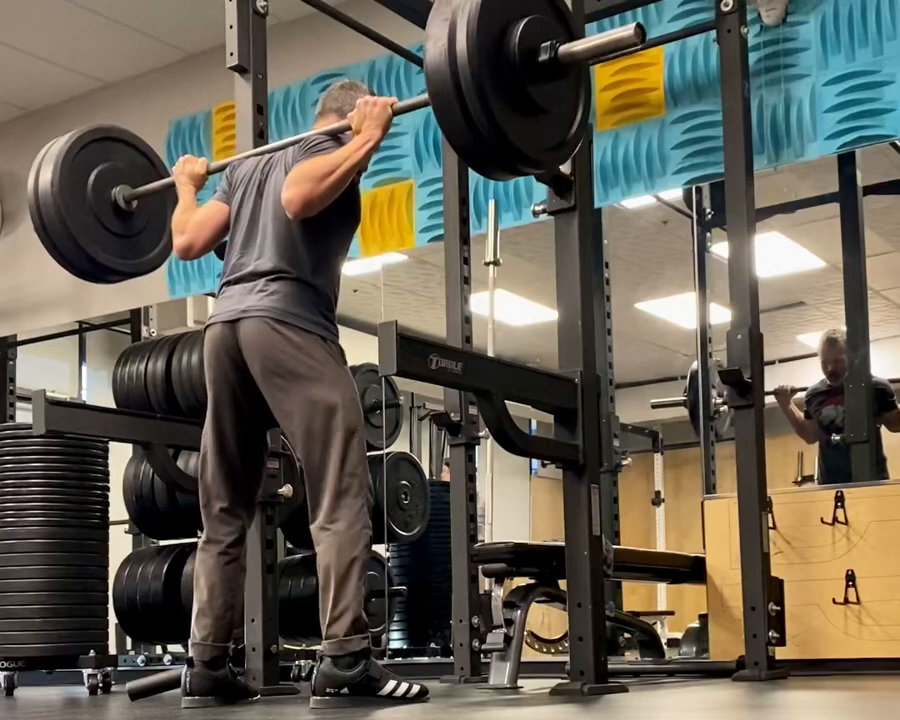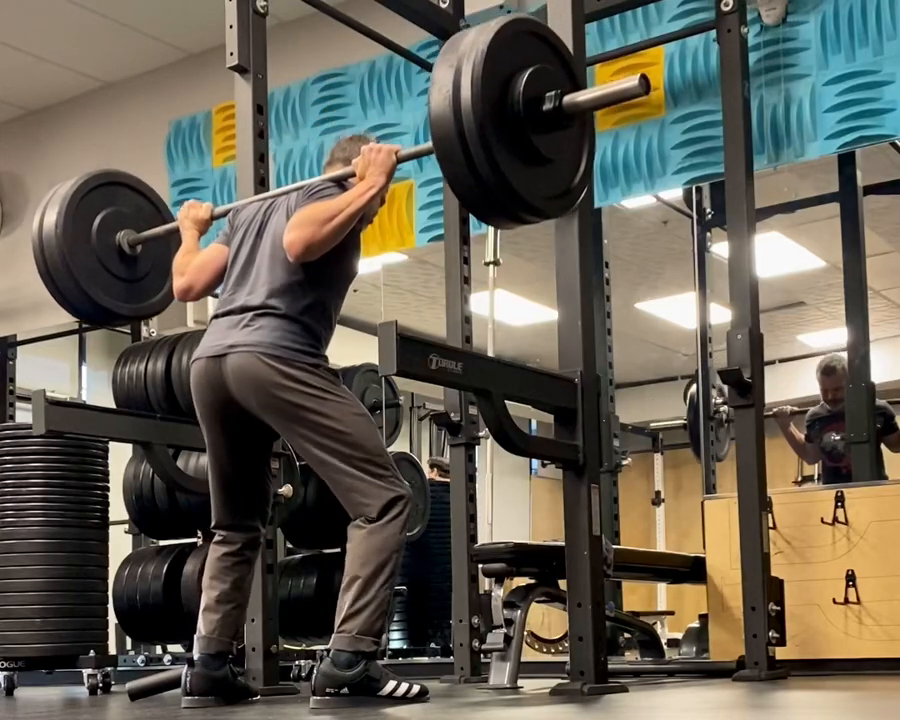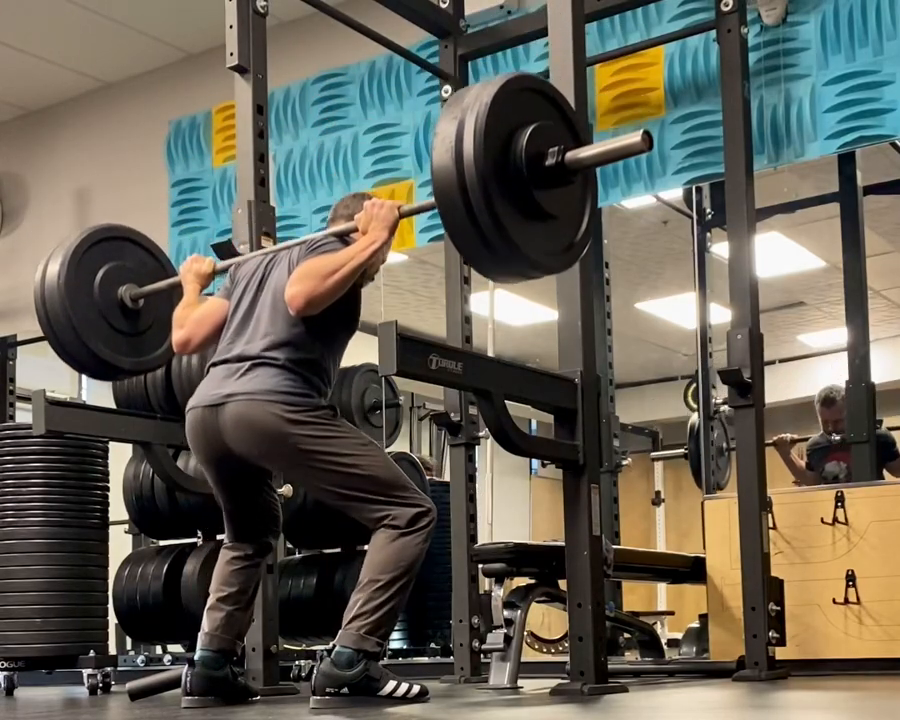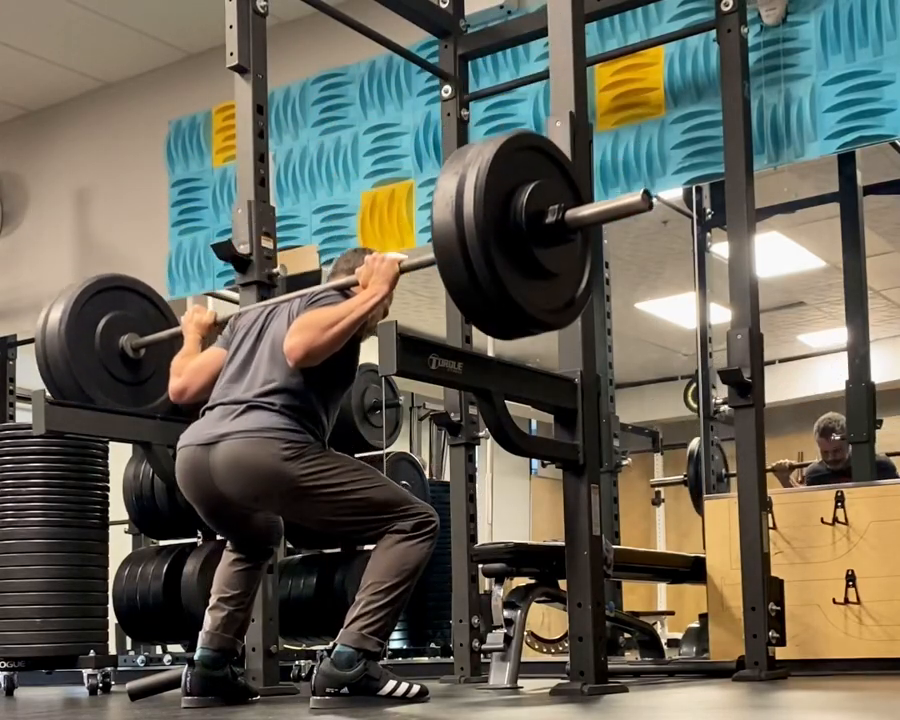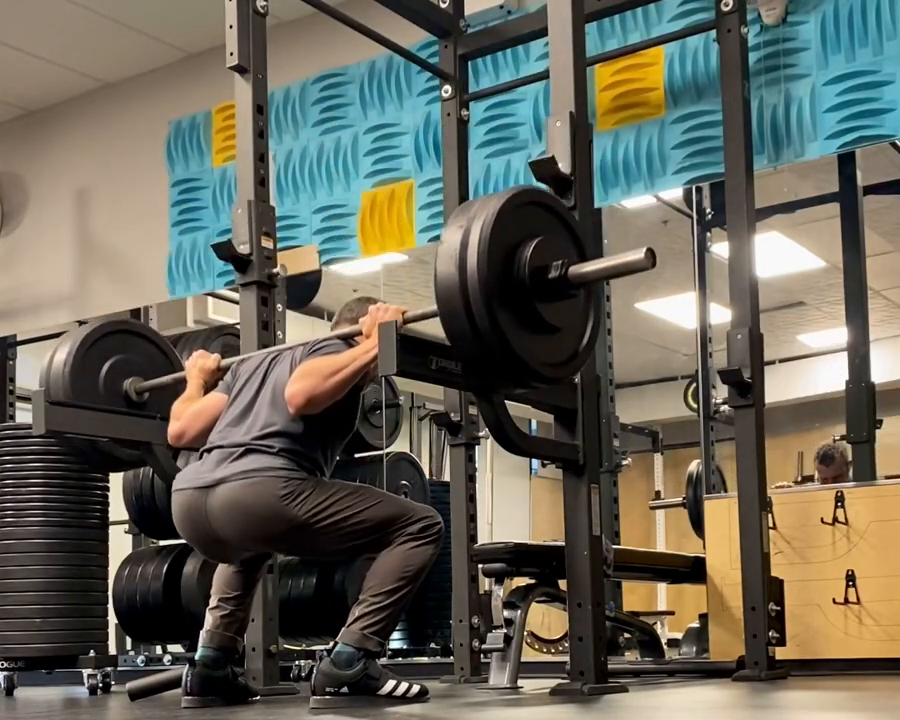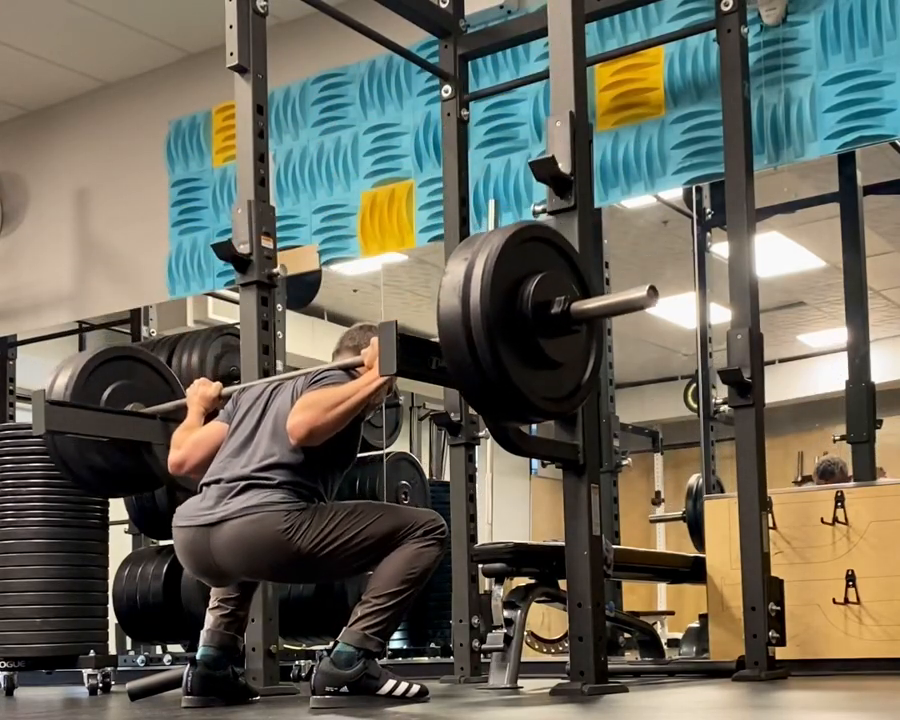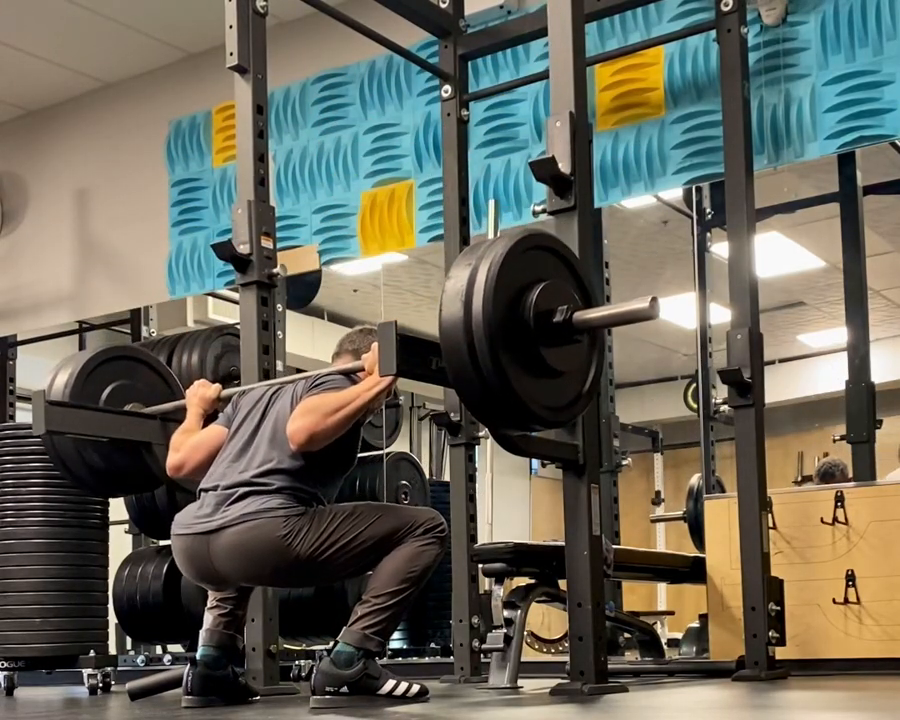
dt=0.4s
person 1, frame 1
left shoulder: (247, 166)
right shoulder: (333, 149)
left elbow: (188, 241)
right elbow: (298, 197)
left wrist: (187, 187)
right wrist: (370, 136)
left hip: (225, 326)
right hip: (286, 324)
left knee: (225, 507)
right knee: (338, 496)
left ankle: (207, 664)
right ankle: (344, 662)
person 1, frame 2
left shoulder: (252, 210)
right shoulder: (336, 193)
left elbow: (186, 285)
right elbow: (300, 241)
left wrist: (190, 231)
right wrist: (373, 182)
left hip: (211, 361)
right hip: (275, 357)
left knee: (236, 523)
right knee: (382, 498)
left ankle: (210, 664)
right ankle: (348, 662)
person 1, frame 3
left shoulder: (253, 264)
right shoulder: (337, 249)
left elbow: (185, 337)
right elbow: (301, 295)
left wrist: (193, 284)
right wrist: (376, 237)
left hip: (205, 413)
right hip: (272, 406)
left knee: (250, 535)
right knee: (408, 514)
left ankle: (210, 666)
right ankle: (349, 664)
person 1, frame 4
left shoulder: (253, 315)
right shoulder: (336, 302)
left elbow: (182, 387)
right elbow: (299, 348)
left wrist: (193, 335)
right wrist: (375, 291)
left hip: (194, 456)
right hip: (261, 449)
left knee: (253, 540)
right knee: (413, 522)
left ankle: (210, 666)
right ankle: (348, 665)
person 1, frame 5
left shoulder: (255, 360)
right shoulder: (339, 350)
left elbow: (180, 431)
right elbow: (301, 394)
left wrist: (197, 380)
right wrist: (378, 344)
left hip: (189, 502)
right hip: (258, 492)
left knee: (248, 547)
right knee: (419, 527)
left ankle: (211, 667)
right ankle: (348, 666)
person 1, frame 6
left shoulder: (255, 390)
right shoulder: (339, 379)
left elbow: (181, 460)
right elbow: (302, 427)
left wrist: (197, 408)
right wrist: (379, 374)
left hip: (191, 540)
right hip: (260, 528)
right knee: (424, 530)
left ankle: (211, 666)
right ankle: (347, 667)
person 1, frame 7
left shoulder: (255, 393)
right shoulder: (340, 383)
left elbow: (179, 462)
right elbow: (302, 432)
left wrist: (196, 409)
right wrist: (380, 379)
left hip: (190, 545)
right hip: (259, 534)
right knee: (424, 529)
left ankle: (211, 667)
right ankle: (346, 667)
